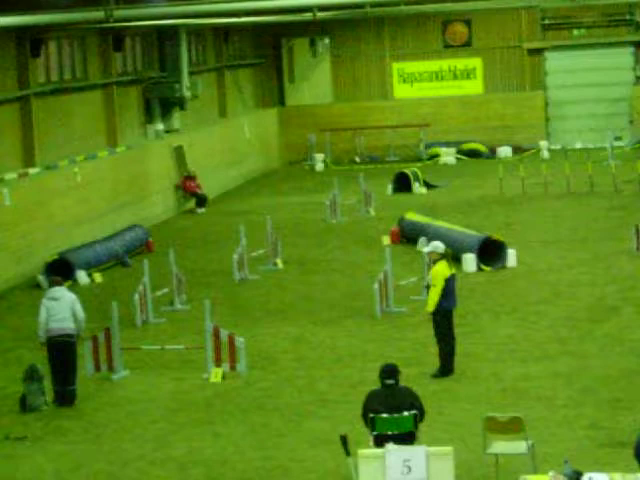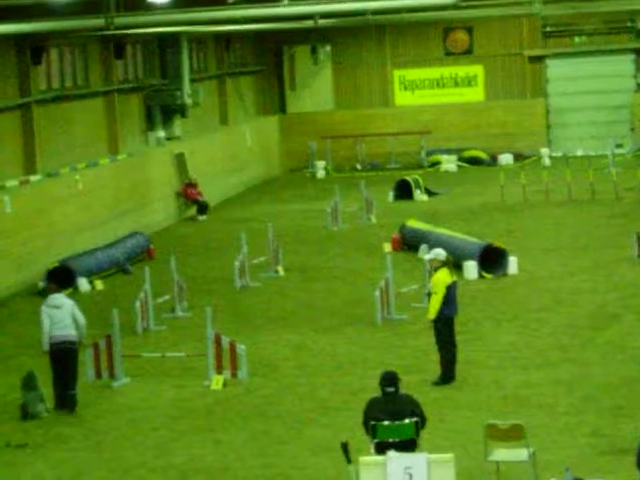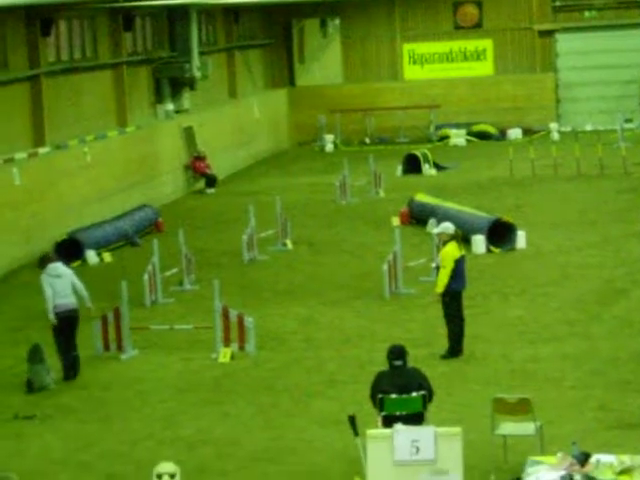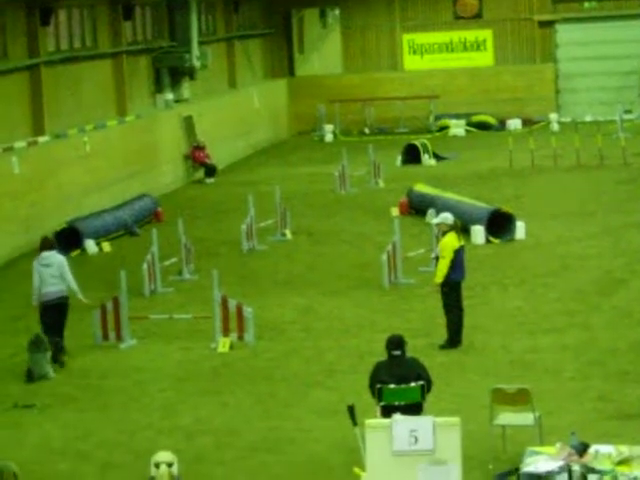
dt=0.4s
person 1, frame 1
left shoulder: (438, 269)
right shoulder: (447, 265)
left elbow: (435, 291)
left wrist: (430, 308)
left hip: (440, 307)
right hip: (448, 306)
left knee: (442, 338)
right knee: (448, 336)
left ankle: (445, 369)
right ankle: (448, 366)
person 1, frame 2
left shoulder: (439, 277)
right shoulder: (449, 272)
left elbow: (436, 298)
left wrist: (431, 316)
left hip: (441, 315)
right hip: (450, 313)
left knee: (443, 346)
right knee: (450, 344)
left ankle: (446, 376)
right ankle: (450, 374)
person 1, frame 3
left shoulder: (447, 251)
right shoulder: (457, 246)
left elbow: (445, 272)
left wrist: (439, 289)
left hip: (450, 289)
right hip: (458, 287)
left knee: (451, 319)
right knee: (458, 317)
left ankle: (453, 350)
right ankle: (458, 347)
person 1, frame 4
left shoulder: (447, 241)
right shoulder: (457, 237)
left elbow: (444, 262)
left wrist: (438, 280)
left hip: (449, 279)
right hip: (457, 277)
left knee: (450, 310)
right knee: (457, 308)
left ankle: (452, 341)
right ankle: (456, 338)
person 2, frame 1
left shoulder: (46, 299)
right shoulder: (71, 296)
left elbow: (42, 320)
right elbow: (80, 316)
left wrist: (42, 337)
right wrist: (79, 331)
left hip: (52, 336)
right hip: (68, 334)
left knee: (56, 369)
right knee: (70, 368)
left ankle: (59, 398)
right ankle: (69, 398)
person 2, frame 2
left shoulder: (45, 307)
right shoulder: (69, 302)
left elbow: (46, 327)
right elbow: (82, 321)
left wrist: (45, 346)
right wrist: (82, 338)
left hip: (55, 342)
right hip: (71, 341)
left knee: (58, 375)
right knee: (71, 375)
left ankle: (60, 403)
right ankle: (71, 405)
person 2, frame 3
left shoulder: (45, 276)
right shoulder: (67, 270)
left elbow: (49, 296)
right elbow: (80, 287)
left wrist: (51, 315)
right wrist: (88, 302)
left hip: (58, 311)
right hip: (73, 309)
left knee: (62, 343)
right knee: (71, 340)
left ankle: (68, 373)
right ankle: (74, 368)
person 2, frame 4
left shoulder: (37, 262)
right shoulder: (60, 259)
left elbow: (36, 283)
right elbow: (68, 277)
left wrist: (35, 300)
right wrist: (78, 293)
left hip: (46, 299)
right hip: (61, 297)
left knee: (48, 330)
right knee: (59, 328)
left ankle: (59, 352)
right ankle: (56, 356)
